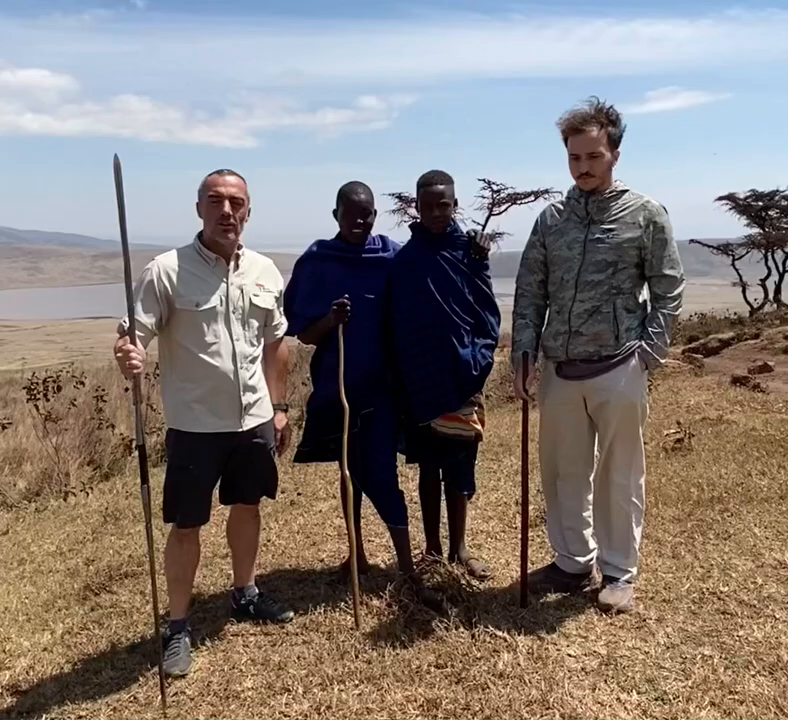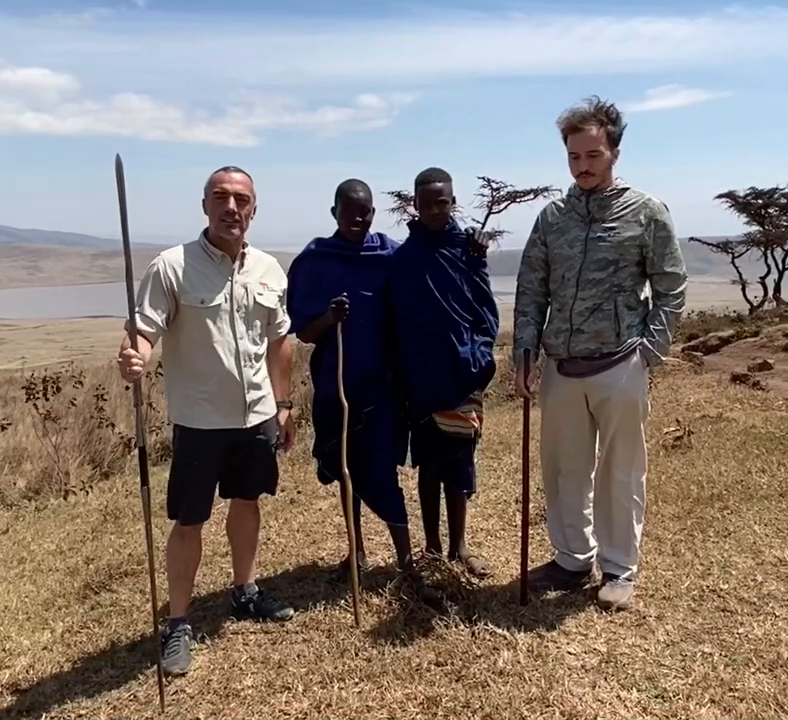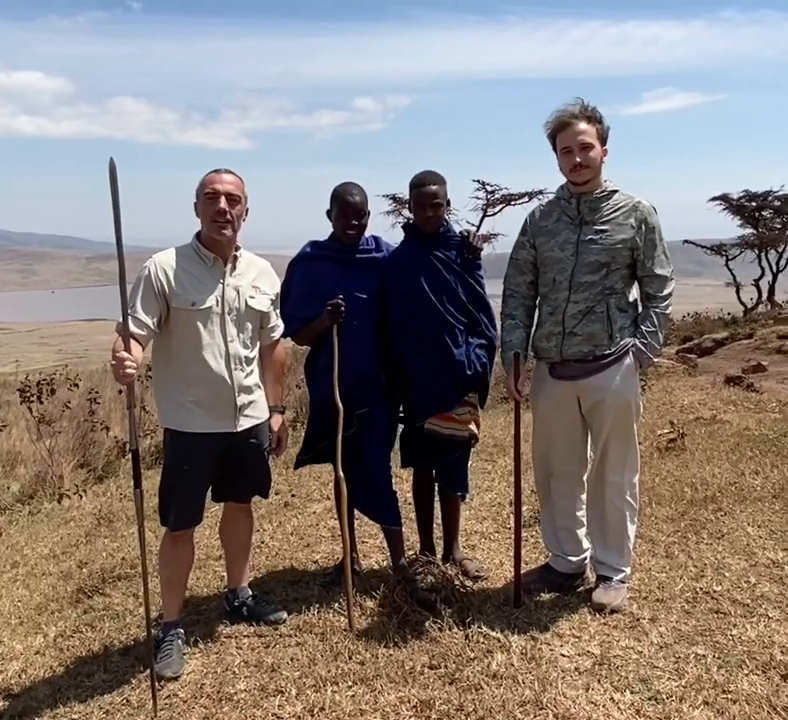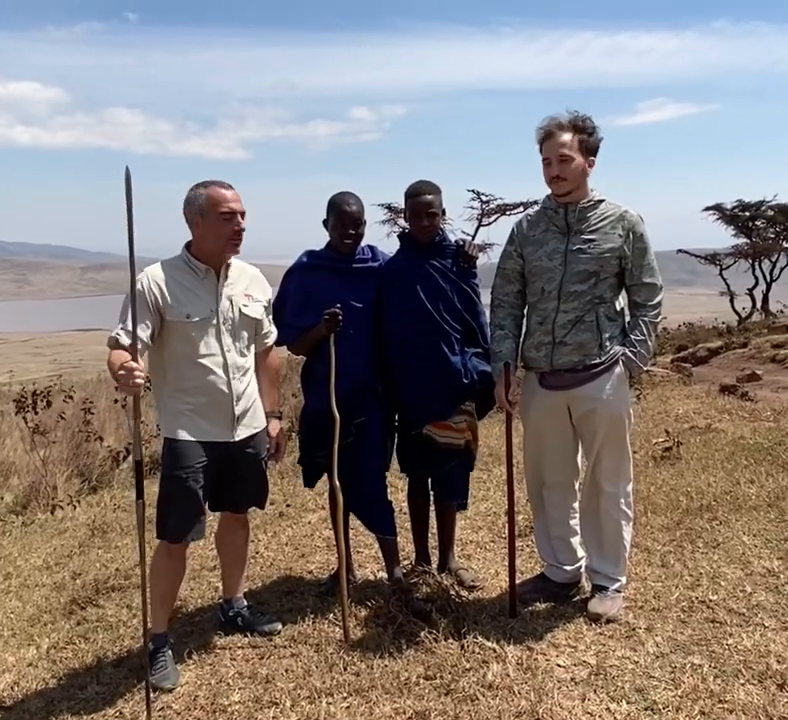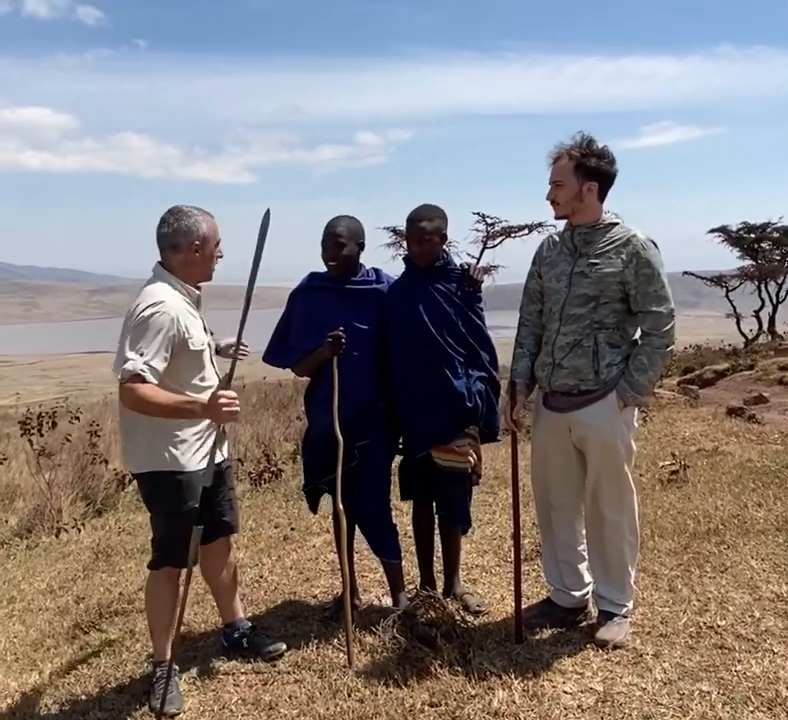
dt=1s
person 1, frame 1
left shoulder: (645, 214)
right shoulder: (551, 218)
left elbow: (669, 291)
right elbow: (529, 292)
left wrist: (648, 353)
right wrist: (523, 355)
left hip: (618, 370)
right hip: (559, 370)
left knee: (620, 475)
right knee: (563, 472)
left ankle: (619, 572)
right ankle: (574, 562)
person 1, frame 2
left shoulder: (647, 212)
right shoulder: (552, 216)
left elbow: (671, 289)
right elbow: (531, 291)
left wrist: (649, 350)
right wrist: (524, 353)
left hip: (619, 366)
right hip: (560, 367)
left knee: (621, 473)
right knee: (564, 470)
left ankle: (619, 569)
right ankle: (573, 560)
person 1, frame 3
left shoulder: (636, 214)
right shoulder: (540, 219)
left elbow: (658, 291)
right elbow: (518, 293)
left wrist: (641, 352)
right wrist: (512, 356)
left hip: (611, 368)
right hip: (550, 369)
left knee: (614, 475)
right knee: (556, 473)
left ankle: (612, 571)
right ankle: (566, 563)
person 1, frame 4
left shoulder: (622, 223)
right shoulder: (526, 228)
left elbow: (648, 300)
right elbow: (506, 302)
left wrist: (631, 361)
right wrist: (502, 367)
left hip: (601, 378)
right hip: (540, 379)
left knee: (608, 484)
right knee: (548, 483)
left ankle: (608, 580)
right ankle: (562, 572)
person 1, frame 5
left shoulder: (633, 248)
right shoulder: (549, 250)
left elbow: (660, 330)
right elbow: (530, 324)
left wrist: (630, 393)
right wrist: (519, 386)
left hip: (603, 404)
right hip: (551, 403)
left knee: (610, 508)
right knee: (555, 506)
left ankle: (615, 607)
right ankle: (569, 597)
person 2, frame 1
left shoulder: (265, 271)
right shoulder: (165, 270)
right elbow: (135, 333)
left wrist: (279, 408)
right wrist: (128, 353)
left hip: (253, 419)
right hip: (195, 423)
left knee: (247, 506)
right knee: (186, 524)
left ankle: (246, 594)
right ankle: (178, 625)
person 2, frame 2
left shoulder: (269, 269)
right shoulder: (171, 266)
right elbow: (143, 330)
left wrist: (283, 405)
right wrist: (132, 356)
left hip: (257, 416)
right hip: (200, 420)
left knee: (247, 503)
right knee: (189, 522)
left ankle: (245, 592)
right ankle: (178, 624)
person 2, frame 3
left shoulder: (262, 272)
right shoulder: (163, 269)
right elbow: (134, 334)
left wrist: (276, 409)
right wrist: (124, 360)
left hip: (249, 419)
right hip: (190, 423)
left knee: (240, 506)
right knee: (180, 526)
left ankle: (239, 595)
right ankle: (171, 628)
person 2, frame 4
left shoulder: (253, 280)
right shoulder: (156, 282)
right elbow: (120, 347)
left wrist: (272, 414)
right wrist: (124, 372)
left hip: (245, 428)
right hip: (189, 433)
left knee: (237, 516)
right knee: (175, 538)
left ankle: (233, 606)
right ankle: (159, 640)
person 2, frame 5
left shoulder: (181, 299)
right shoulder: (162, 307)
right elbow: (132, 391)
left wrist: (213, 353)
right wrist: (201, 406)
left hip: (206, 452)
right hip: (172, 462)
left knee: (219, 540)
right knee: (170, 562)
left ankle: (236, 629)
right ankle: (162, 667)
person 3, frame 1
left shoulder: (469, 249)
right shoulder: (405, 258)
left elbow: (486, 308)
right elbow: (399, 324)
left wrist: (481, 355)
right wrist: (405, 380)
left hip: (463, 374)
right hip: (423, 379)
left knee: (459, 465)
right knee: (430, 465)
left ankle: (459, 547)
right ankle: (433, 548)
person 3, frame 2
left shoulder: (468, 248)
right shoulder: (404, 256)
left elbow: (485, 307)
right elbow: (398, 321)
left wrist: (482, 356)
right wrist: (402, 378)
left hip: (462, 373)
right hip: (423, 377)
left knee: (459, 463)
right knee: (429, 462)
left ankle: (458, 545)
right ankle: (433, 546)
person 3, frame 3
left shoulder: (462, 251)
right shoulder: (398, 259)
left elbow: (480, 309)
right elbow: (391, 324)
left wrist: (479, 360)
right wrist: (395, 380)
left hip: (457, 376)
right hip: (418, 380)
left knee: (453, 466)
right knee: (423, 466)
left ankle: (453, 548)
right ankle: (426, 549)
person 3, frame 4
left shoulder: (457, 261)
right shoulder: (394, 268)
left elbow: (475, 320)
right elbow: (388, 332)
left wrist: (476, 371)
right wrist: (391, 389)
left hip: (453, 386)
right hip: (413, 390)
left knee: (450, 476)
right knee: (418, 475)
left ankle: (448, 557)
right ankle: (421, 558)
person 3, frame 5
left shoulder: (461, 285)
right shoulder: (398, 291)
left elbow: (479, 345)
right elbow: (392, 354)
left wrist: (478, 396)
right wrist: (395, 410)
left hip: (456, 411)
right hip: (416, 413)
left knee: (454, 500)
right knee: (422, 498)
left ankle: (453, 581)
right ankle: (427, 582)
person 4, frame 1
left shoulder: (392, 256)
right shoulder: (315, 261)
right elbow: (303, 334)
right wrist: (329, 321)
left hip: (382, 384)
right hip: (335, 384)
left knee: (382, 472)
right knee: (350, 469)
left ankle: (405, 560)
right ankle: (357, 552)
person 4, frame 2
left shoulder: (391, 255)
right shoulder: (312, 260)
right elbow: (302, 332)
right wrist: (327, 319)
left hip: (381, 382)
right hip: (335, 383)
left knee: (382, 471)
right knee: (348, 469)
left ankle: (405, 557)
right ankle: (357, 551)
person 4, frame 3
left shoulder: (386, 256)
right shoulder: (308, 262)
right elbow: (297, 334)
right wrist: (323, 321)
left hip: (376, 383)
right hip: (330, 384)
left knee: (375, 471)
right knee: (342, 469)
left ankle: (399, 557)
right ankle: (350, 553)
person 4, frame 4
left shoulder: (382, 266)
right shoulder: (305, 272)
right elbow: (294, 344)
right wrist: (321, 329)
left hip: (371, 393)
right hip: (325, 394)
left knee: (370, 482)
right knee: (338, 480)
left ankle: (393, 567)
right ankle: (345, 565)
person 4, frame 5
left shoulder: (384, 289)
right shoulder: (308, 294)
right elbow: (298, 367)
right wrist: (324, 351)
left hip: (373, 417)
right hip: (329, 418)
left knee: (374, 505)
right knee: (342, 504)
left ankle: (398, 592)
right ankle: (350, 589)
